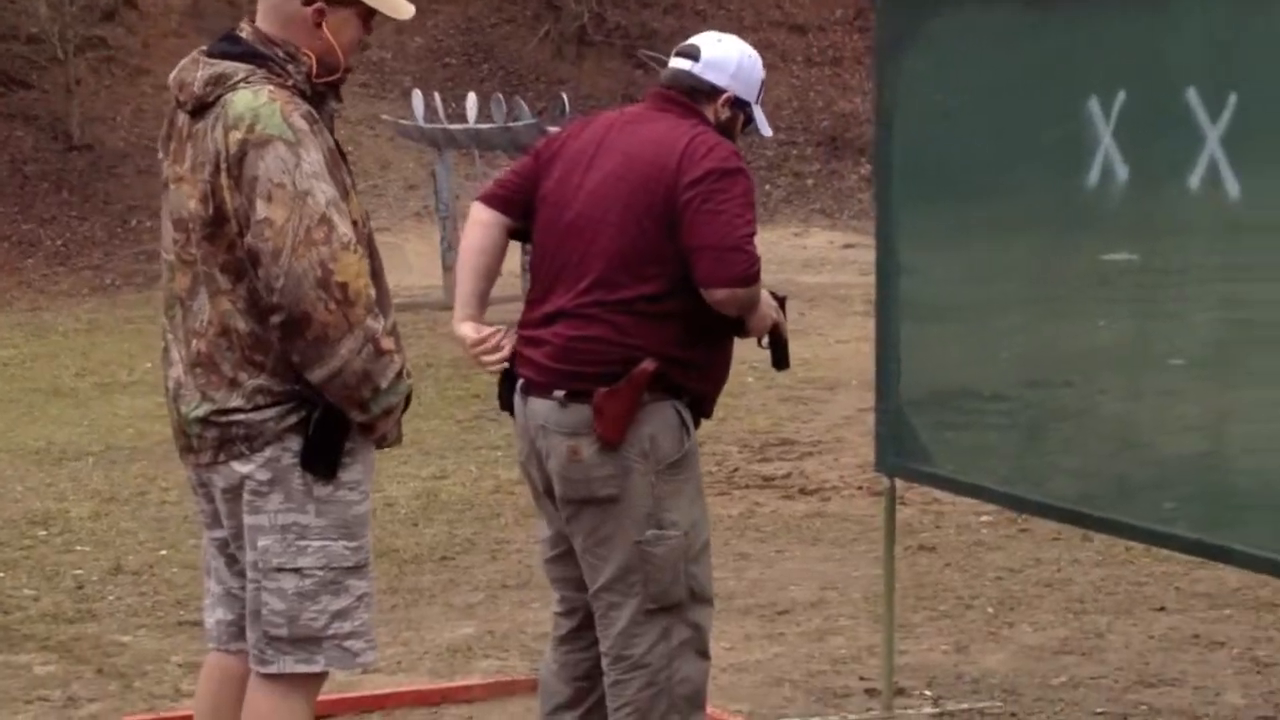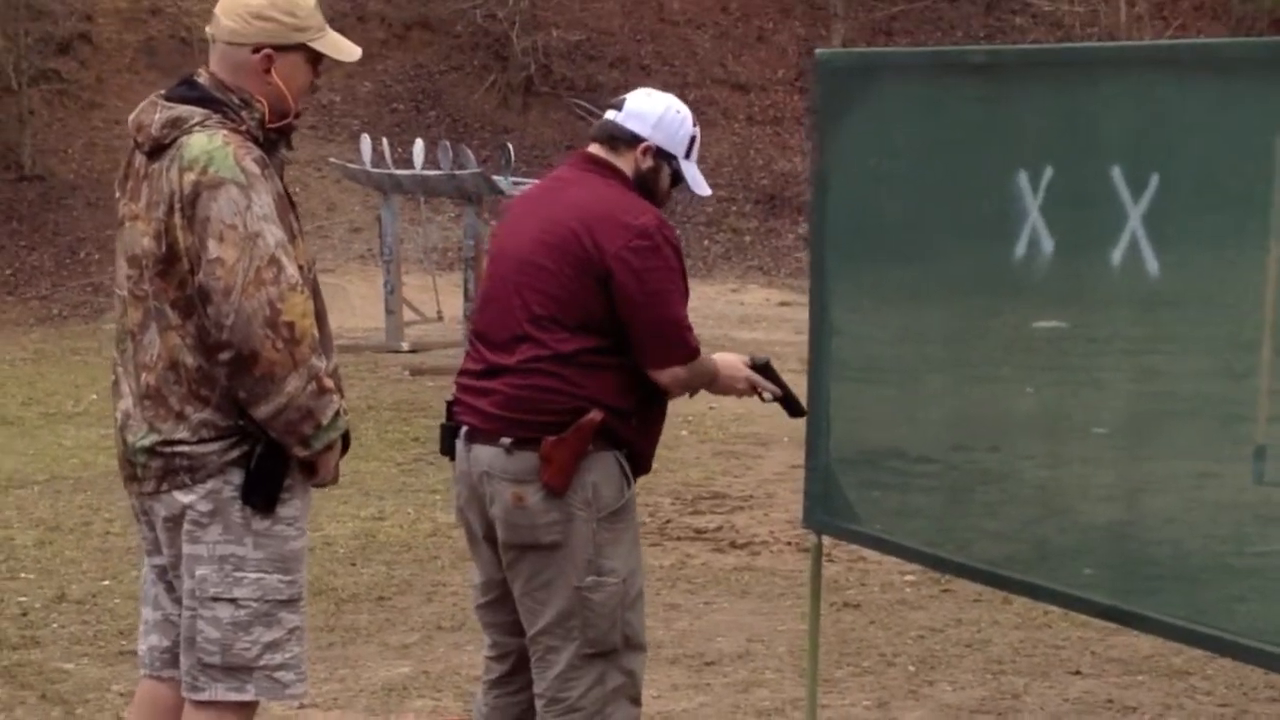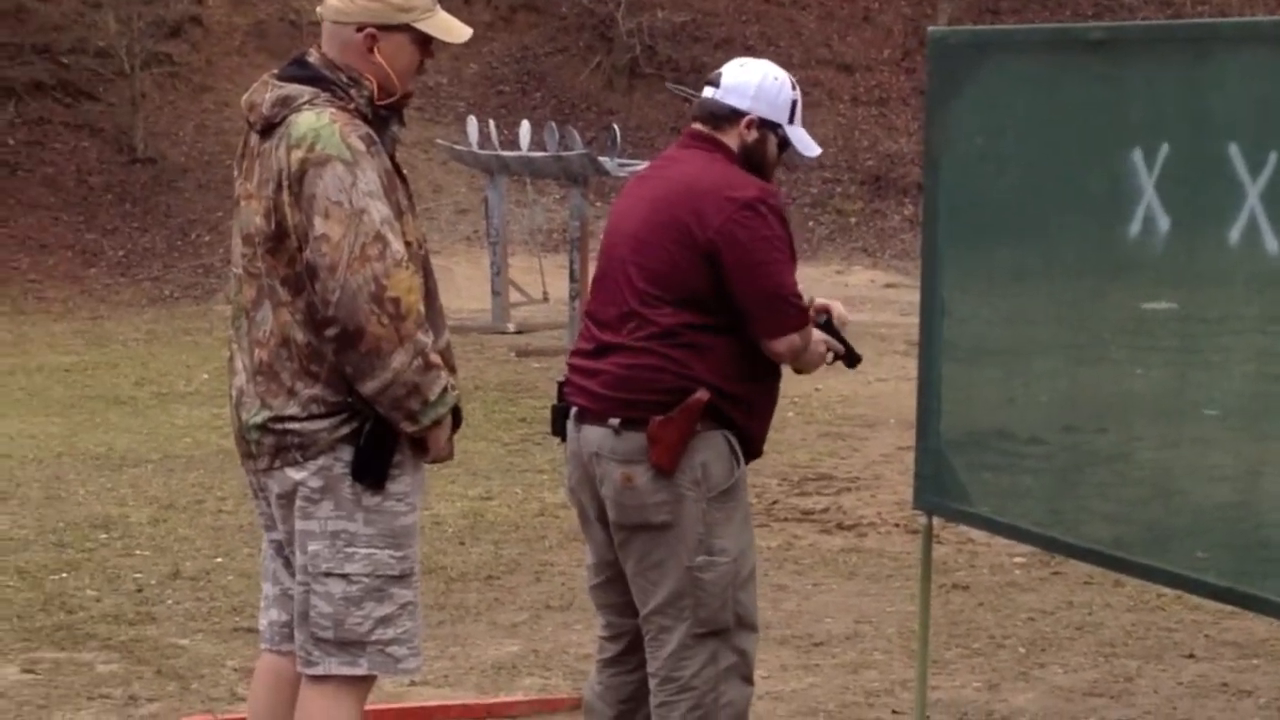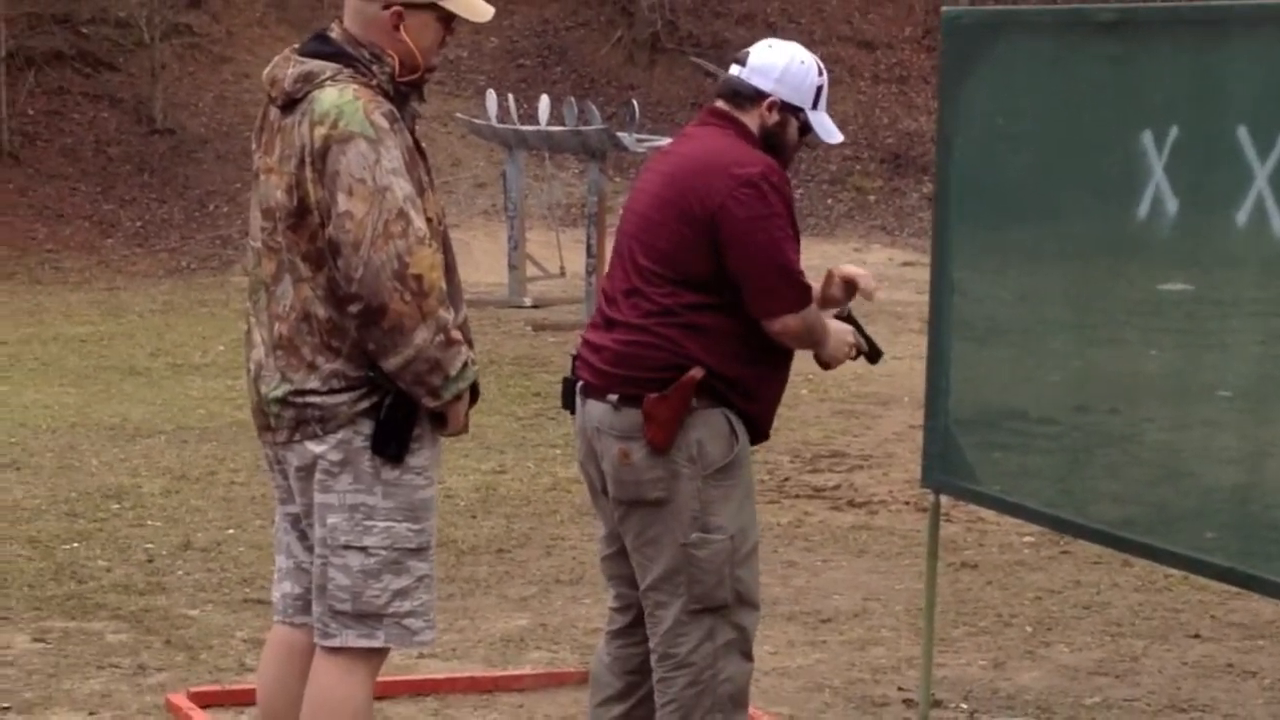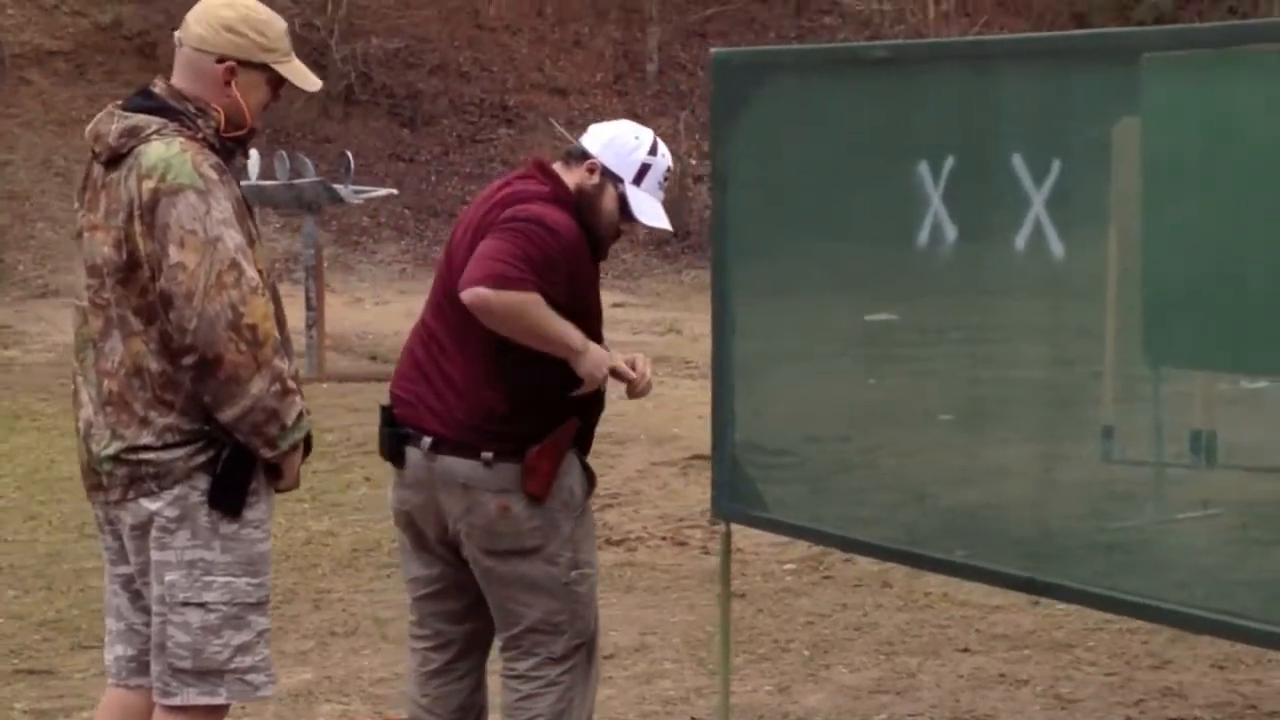
dt=1s
person 1, frame 1
left shoulder: (205, 102)
right shoulder: (270, 119)
right elbow: (316, 288)
right wrist: (381, 394)
left hip: (219, 408)
right hip: (288, 426)
left knee: (238, 638)
right knee: (290, 657)
person 1, frame 2
left shoulder: (159, 146)
right shoulder: (223, 161)
right elbow: (259, 324)
right wrist: (320, 431)
left hip: (163, 443)
right hip: (229, 460)
person 1, frame 3
left shoulder: (278, 125)
right shoulder: (333, 140)
right elbow: (368, 301)
right wrist: (430, 407)
left hip: (284, 420)
right hip: (344, 437)
left knee: (291, 639)
right knee: (341, 659)
person 1, frame 4
left shoulder: (297, 101)
right shoulder: (354, 116)
right elbow: (389, 277)
right wrist: (448, 381)
left hip: (297, 393)
right hip: (361, 410)
left knee: (302, 614)
right knee: (353, 634)
person 1, frame 5
left shoulder: (119, 159)
right shoulder: (181, 170)
right elbow: (222, 329)
right wrist: (283, 433)
left hip: (125, 452)
right hip: (191, 469)
person 2, frame 1
left shoulder: (581, 136)
right shoulder: (707, 157)
left elbow: (492, 209)
right elbow: (728, 285)
left wrist: (469, 314)
right wrist: (758, 309)
left hip: (545, 406)
right hip: (621, 423)
left knee: (585, 612)
right knee: (656, 618)
person 2, frame 2
left shoulder: (531, 202)
right shoulder: (633, 225)
right elbow: (671, 367)
right wrist: (717, 372)
left hip: (481, 450)
left knee: (513, 655)
right knee: (587, 665)
person 2, frame 3
left shoulder: (651, 182)
right shoulder: (739, 198)
right elbow: (783, 339)
left wrist: (798, 313)
right wrist: (812, 343)
left hip: (596, 431)
left knee: (628, 636)
right knee: (701, 646)
person 2, frame 4
left shoulder: (682, 155)
right shoulder: (746, 175)
right elbow: (782, 317)
left wrist: (819, 294)
right wrist: (826, 335)
left hip: (610, 410)
right hip: (673, 425)
left knee: (639, 611)
right knee: (704, 620)
person 2, frame 5
left shoulder: (516, 197)
right shoulder: (545, 221)
right elbow: (487, 294)
left wrist: (601, 360)
right wrist: (580, 346)
left hip: (423, 456)
right hip: (503, 469)
left knee: (444, 644)
right knee: (549, 652)
